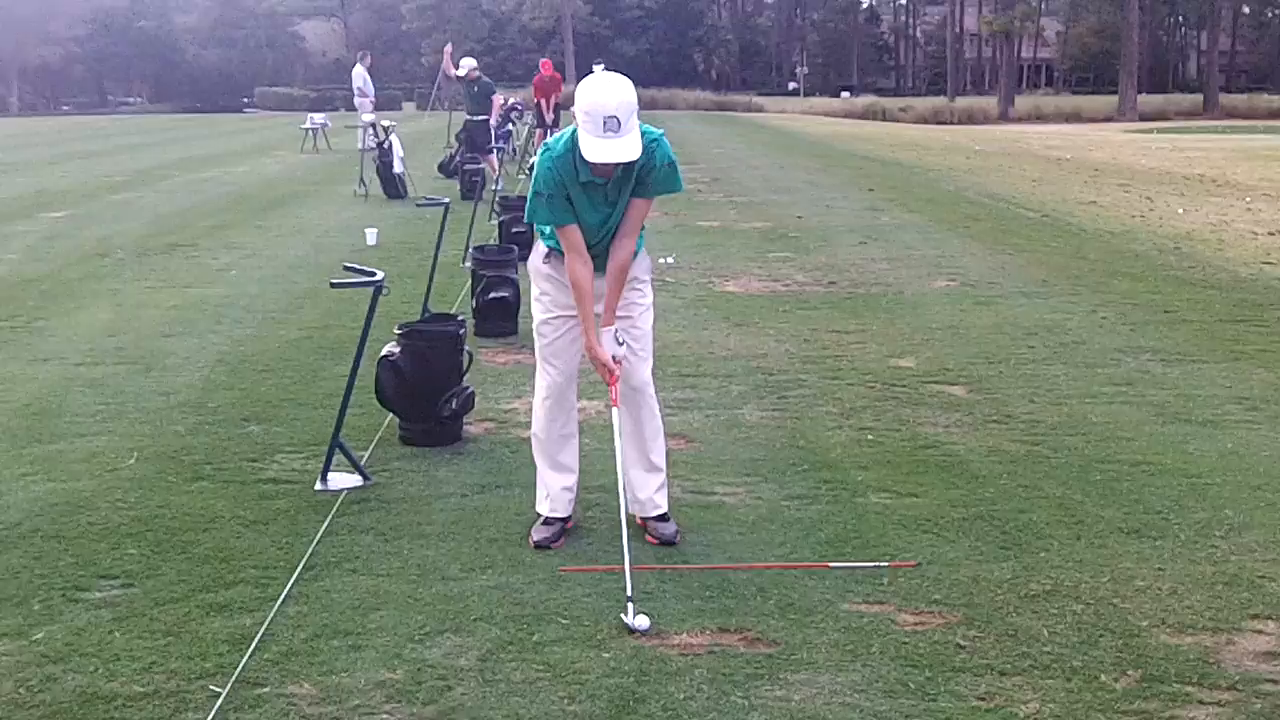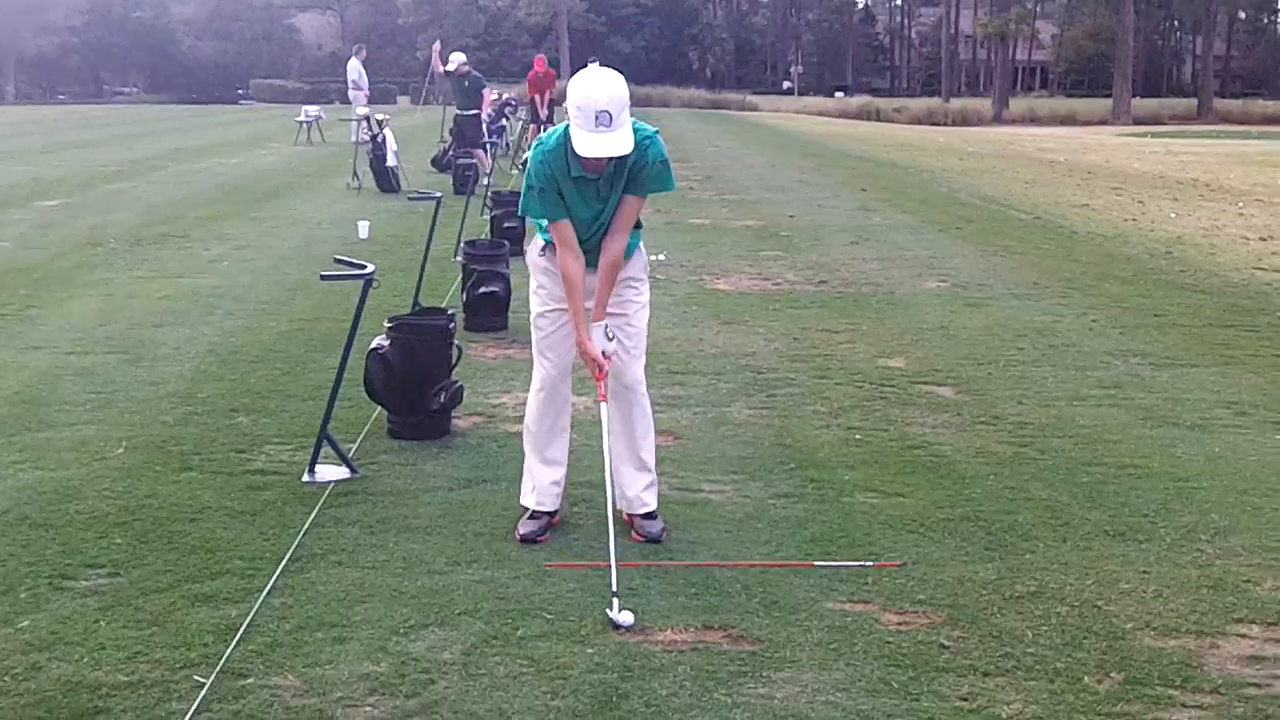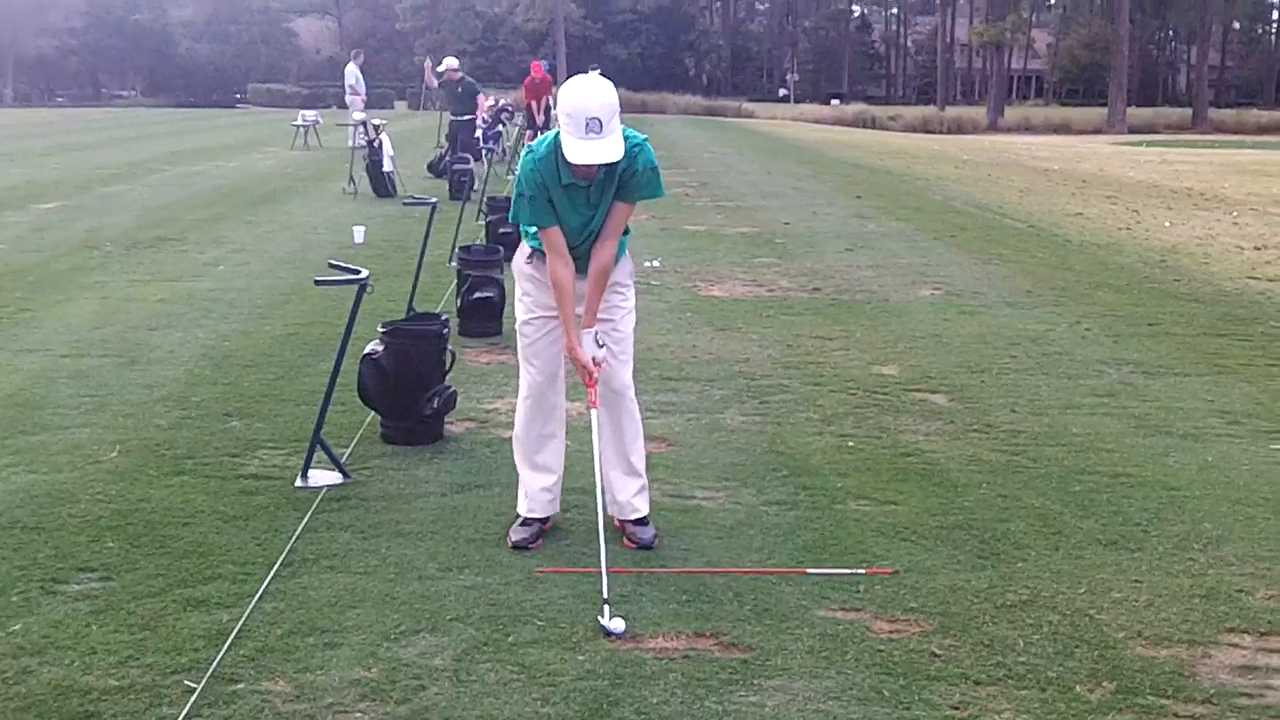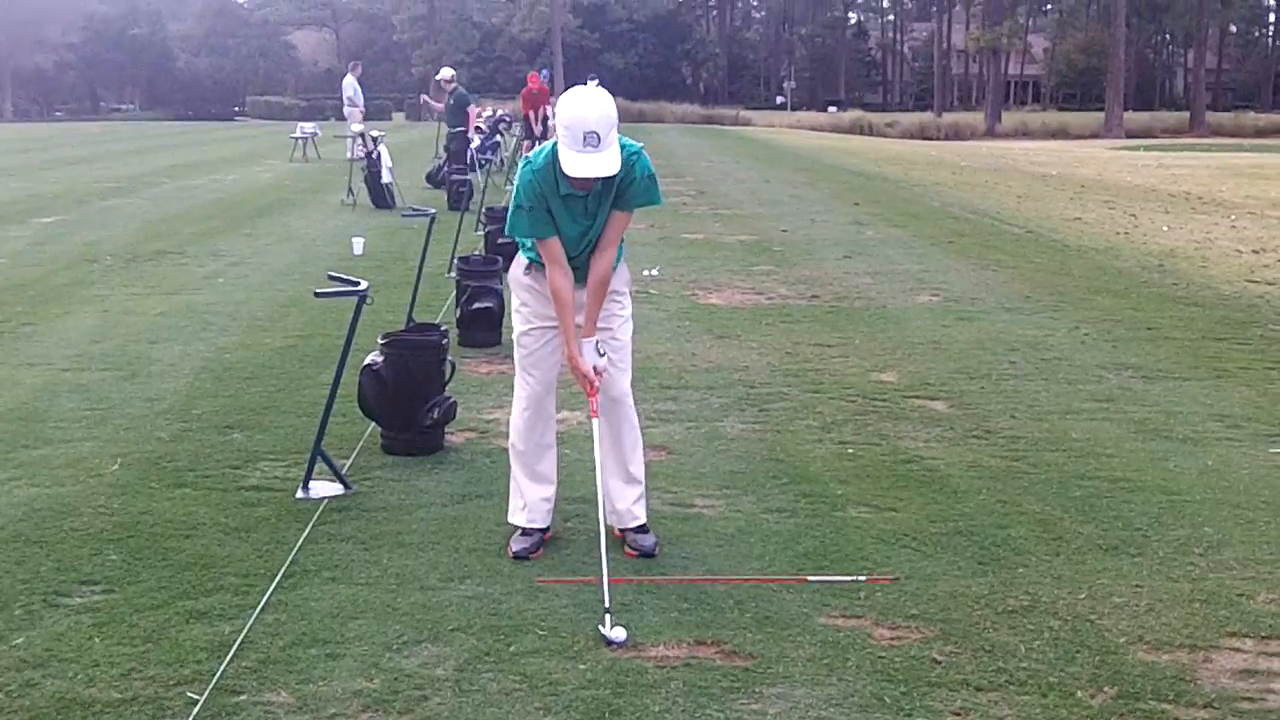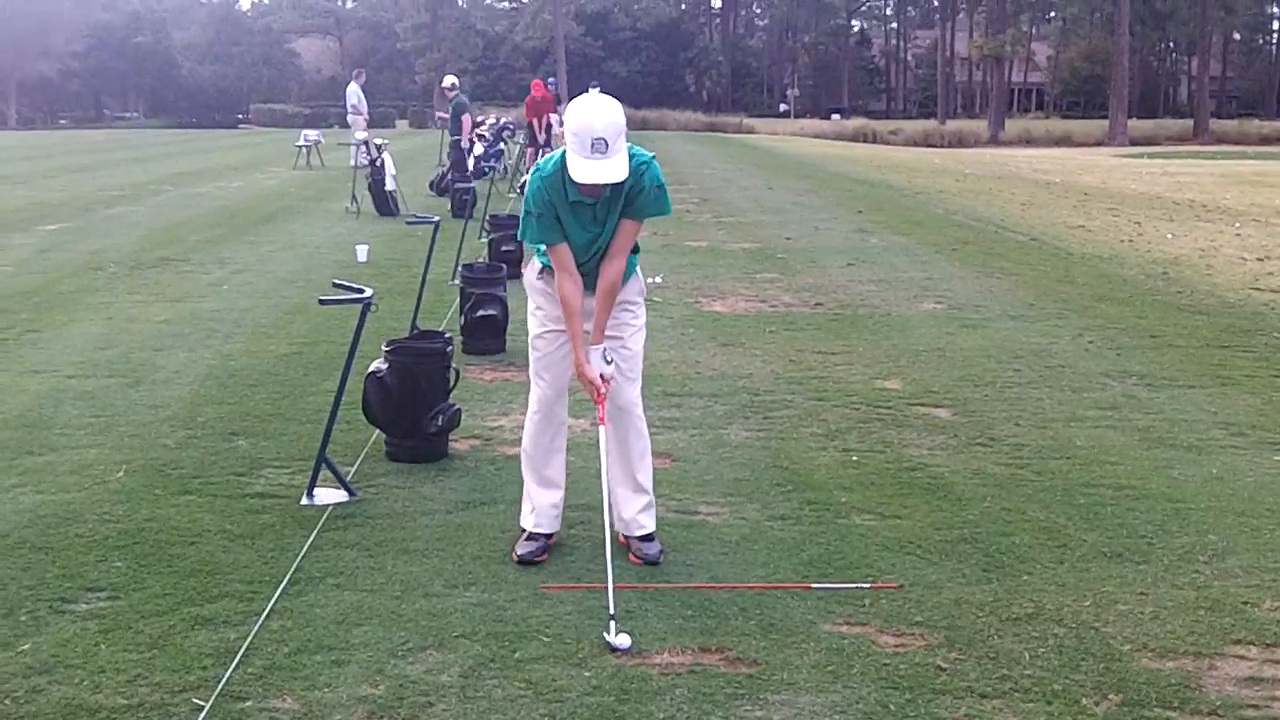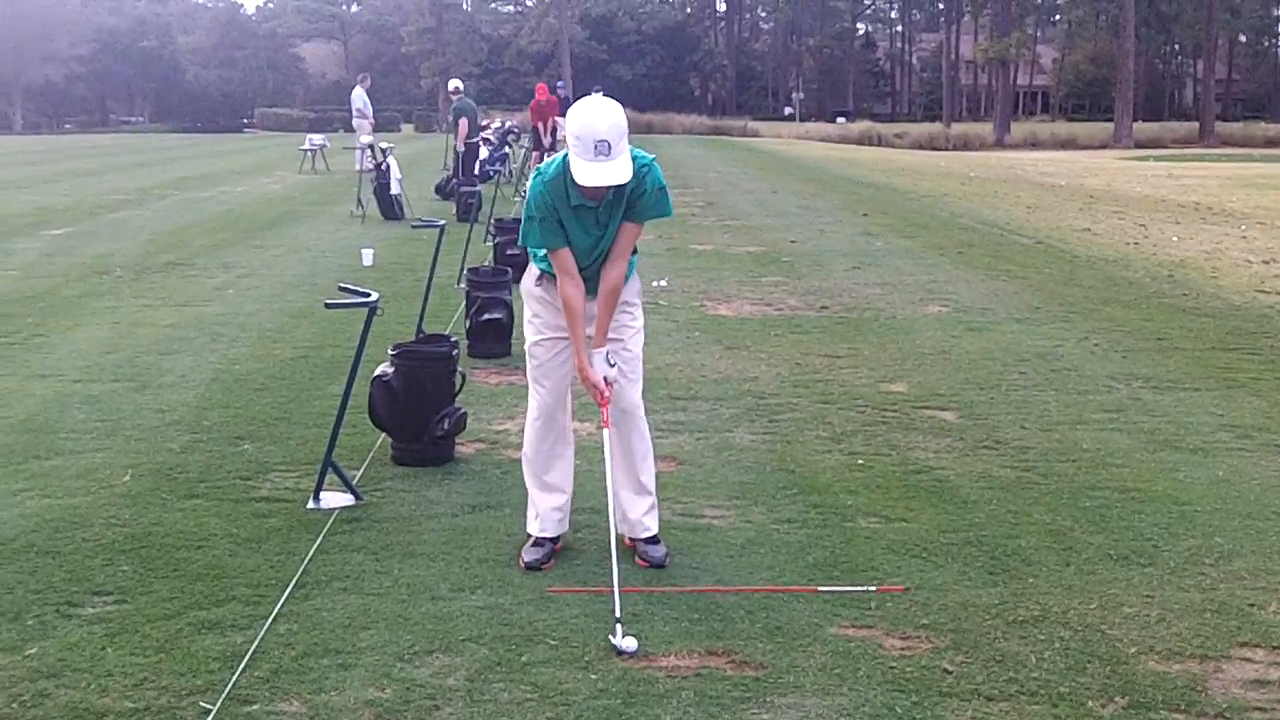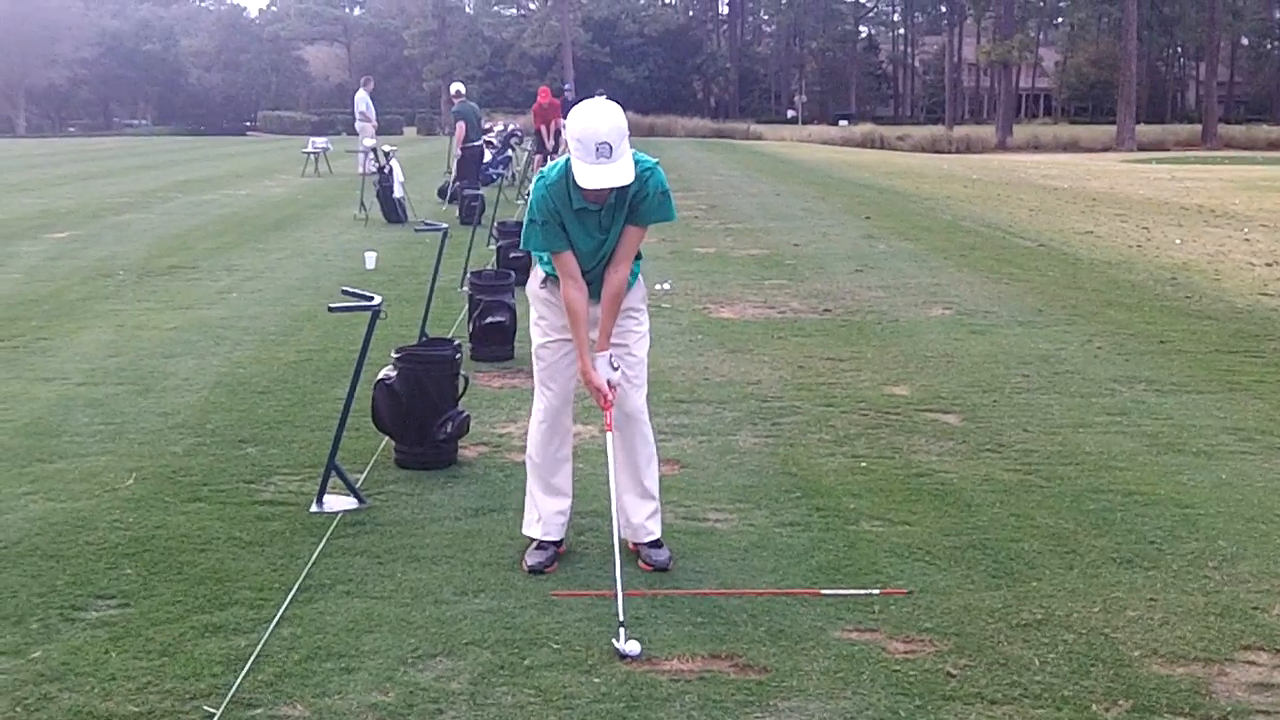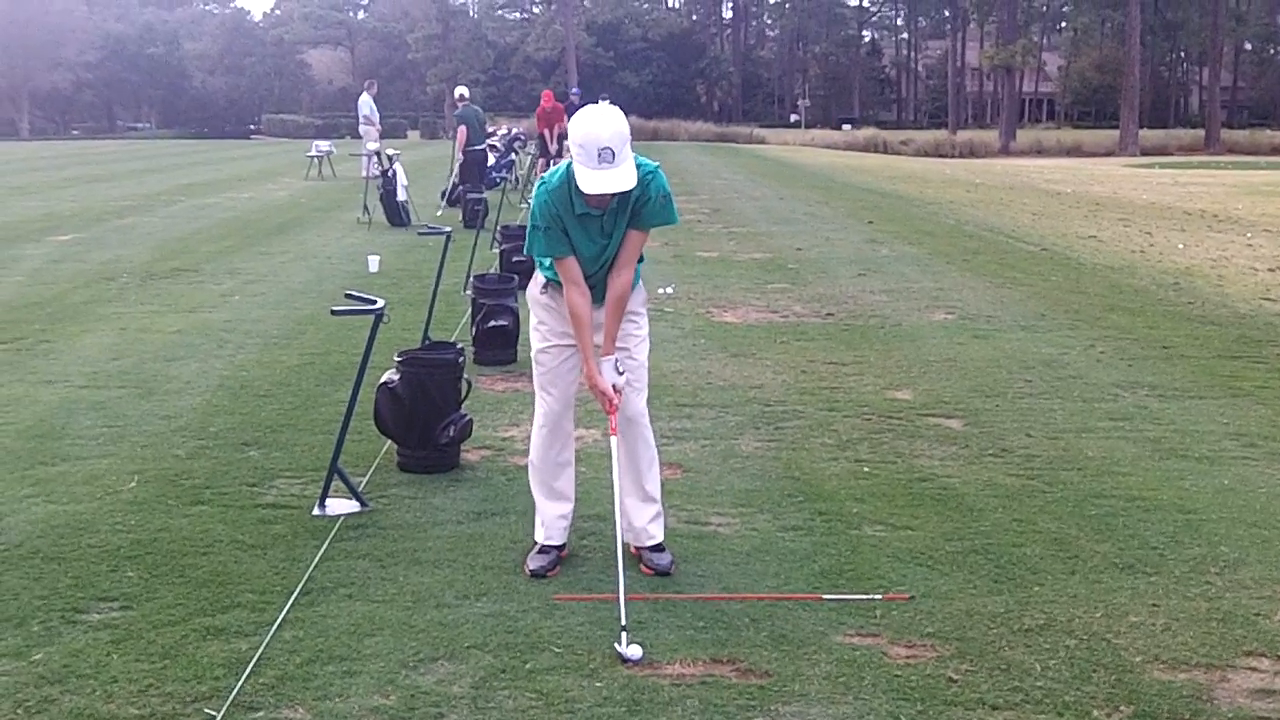
dt=0.2s
person 1, frame 1
left shoulder: (653, 149)
right shoulder: (554, 161)
left elbow: (624, 242)
right elbow: (576, 255)
left wrist: (609, 323)
right wrist: (591, 336)
left hip: (626, 269)
right hip: (559, 269)
left knee: (637, 382)
right knee: (555, 384)
left ankle: (651, 503)
right ankle: (555, 506)
person 1, frame 2
left shoulder: (646, 148)
right shoulder: (547, 156)
left elbow: (617, 238)
right elbow: (569, 251)
left wrist: (600, 321)
right wrist: (581, 332)
left hip: (623, 267)
right hip: (555, 265)
left knee: (629, 380)
right knee: (549, 380)
left ankle: (640, 501)
right ankle: (542, 500)
person 1, frame 3
left shoulder: (636, 154)
right shoulder: (537, 163)
left elbow: (605, 244)
right elbow: (558, 257)
left wrist: (590, 326)
right wrist: (571, 339)
left hip: (610, 272)
right hip: (542, 270)
left knee: (618, 385)
right knee: (538, 384)
left ankle: (631, 507)
right ankle: (535, 507)
person 1, frame 4
left shoulder: (633, 162)
right shoulder: (535, 174)
left elbow: (605, 253)
right elbow: (557, 267)
left wrist: (590, 336)
right wrist: (572, 348)
left hip: (606, 281)
right hip: (539, 281)
left knee: (617, 393)
right knee: (533, 395)
left ankle: (630, 515)
right ankle: (532, 517)
person 1, frame 5
left shoulder: (643, 172)
right shoulder: (545, 181)
left elbow: (614, 262)
right elbow: (567, 273)
left wrist: (599, 341)
right wrist: (580, 355)
left hip: (620, 290)
right hip: (553, 287)
left knee: (625, 402)
right knee: (546, 399)
left ankle: (637, 524)
right ankle: (540, 522)
person 1, frame 6
left shoulder: (643, 174)
right shoulder: (546, 185)
left elbow: (614, 264)
right elbow: (568, 278)
left wrist: (601, 346)
right wrist: (582, 359)
left hip: (618, 292)
right hip: (551, 292)
left knee: (628, 404)
right knee: (547, 405)
left ankle: (641, 525)
right ankle: (546, 527)
person 1, frame 7
left shoulder: (647, 177)
right shoulder: (548, 188)
left elbow: (618, 268)
right elbow: (572, 282)
left wrist: (605, 350)
right wrist: (586, 362)
left hip: (623, 297)
right hip: (556, 296)
left knee: (632, 409)
right knee: (550, 409)
left ankle: (644, 529)
right ankle: (547, 530)
person 1, frame 8
left shoulder: (648, 181)
right shoulder: (550, 194)
left elbow: (621, 273)
right elbow: (574, 287)
left wrist: (610, 355)
right wrist: (590, 367)
left hip: (623, 301)
right hip: (556, 299)
left knee: (633, 412)
right knee: (552, 412)
left ankle: (646, 533)
right ankle: (551, 534)
